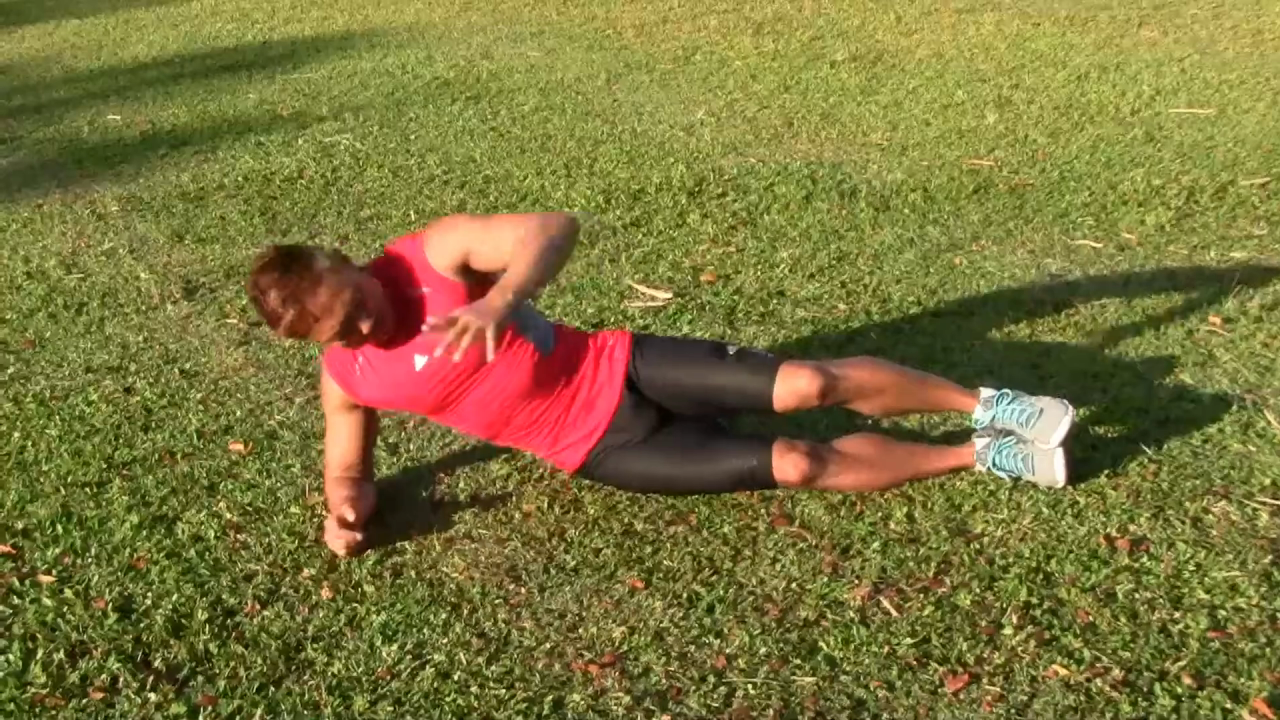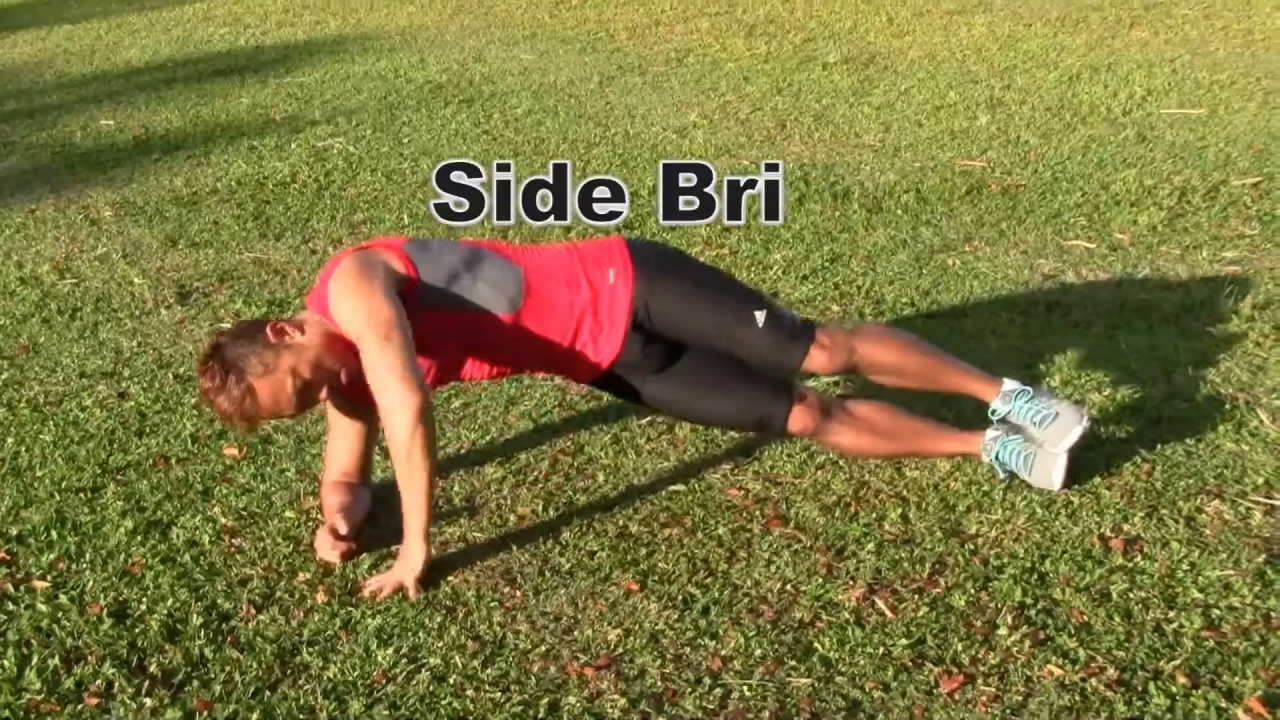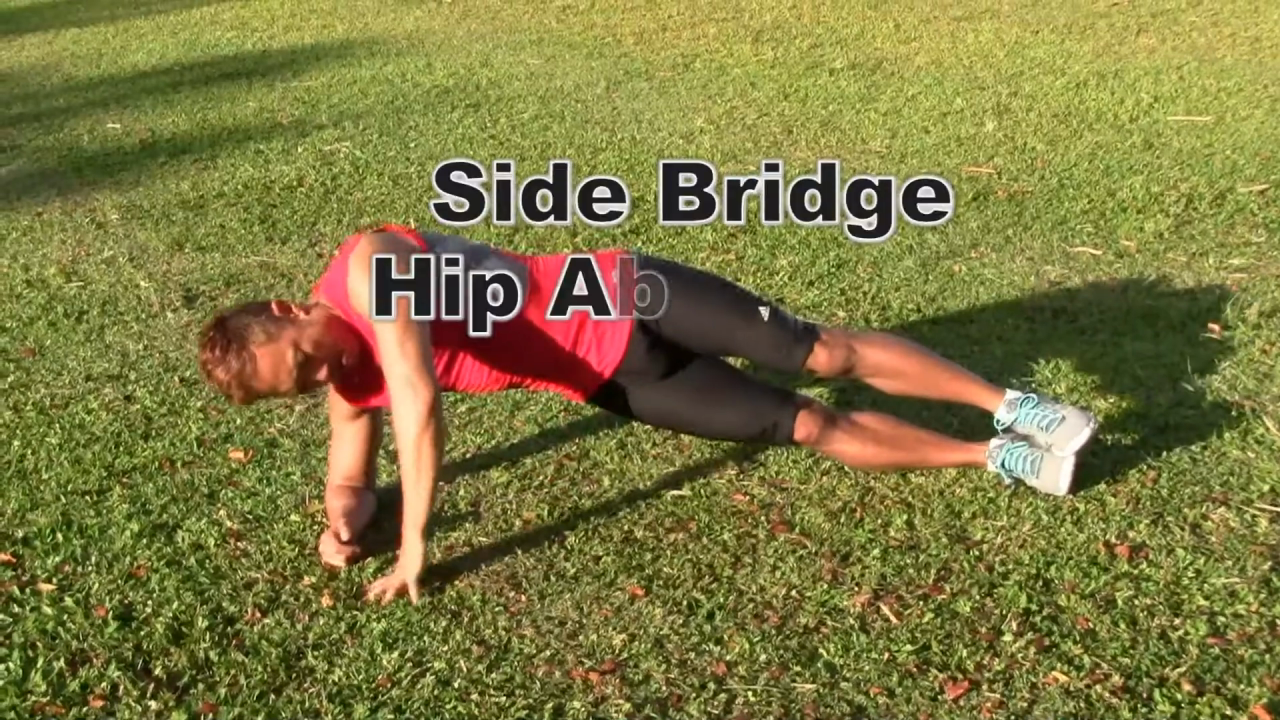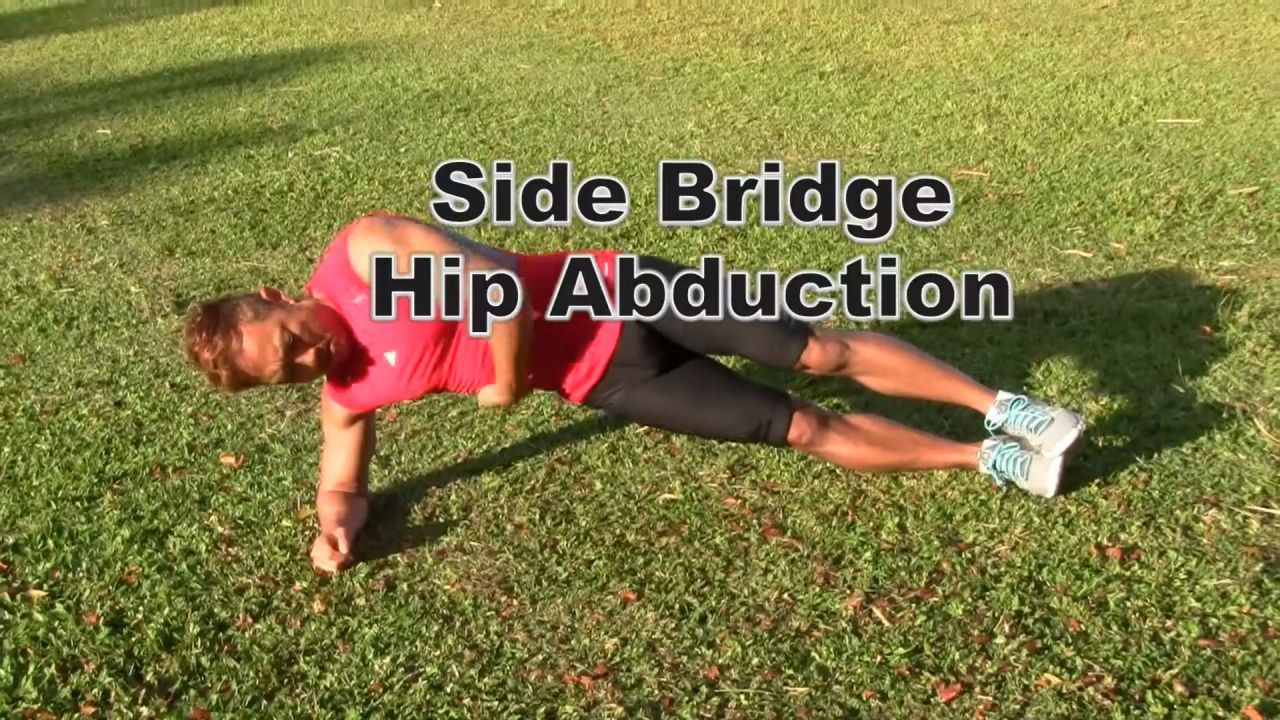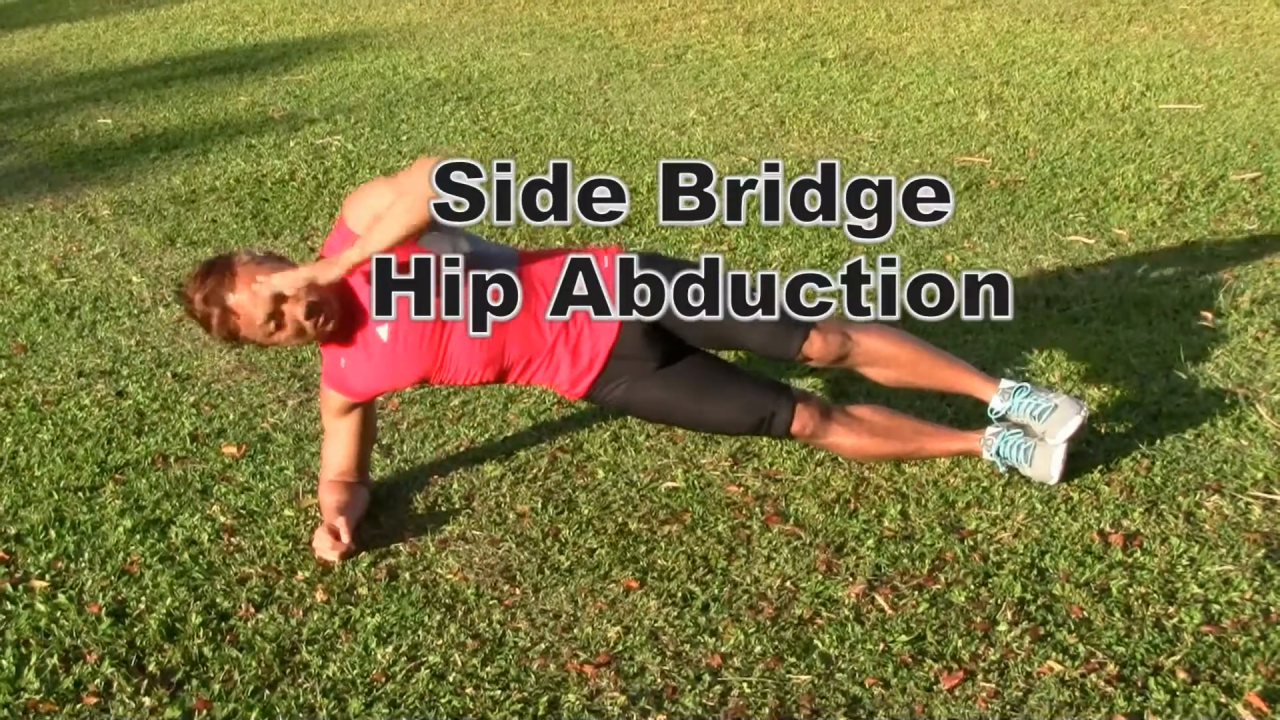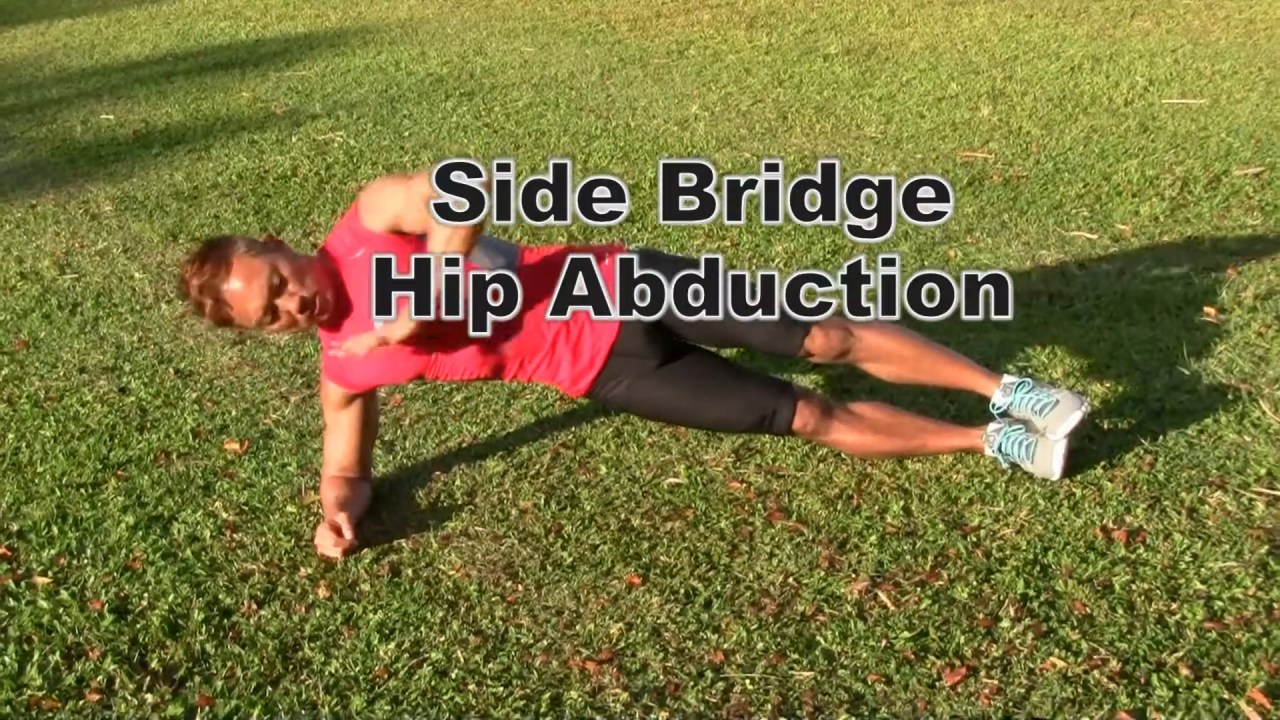
dt=0.5s
person 1, frame 1
left shoulder: (437, 250)
right shoulder: (346, 374)
left elbow: (558, 225)
right elbow: (347, 469)
left wrist: (505, 294)
right wrist: (346, 509)
left hip: (619, 370)
right hip: (600, 449)
left knee: (808, 383)
right knee: (802, 465)
left ankle: (987, 403)
right ankle: (981, 455)
person 1, frame 2
left shoulder: (349, 283)
right shoulder: (347, 384)
left elbow: (409, 411)
right elbow: (345, 477)
left wrist: (417, 548)
right wrist: (336, 522)
left hip: (623, 284)
right hip: (612, 361)
left knee: (824, 353)
right knee: (807, 419)
left ankle: (1005, 397)
right ankle: (988, 448)
person 1, frame 3
left shoulder: (365, 266)
right shoulder: (349, 382)
left elbow: (419, 401)
right elbow: (349, 481)
left wrist: (414, 548)
right wrist: (341, 526)
left hip: (627, 297)
right hip: (611, 378)
left knee: (826, 352)
right knee: (810, 426)
left ankle: (1007, 404)
right ankle: (993, 458)
person 1, frame 4
left shoulder: (361, 249)
right shoulder: (347, 392)
left elbow: (498, 284)
right elbow: (342, 485)
left wrist: (506, 384)
right wrist: (335, 529)
left hip: (616, 296)
right hip: (602, 381)
left knee: (821, 348)
right knee: (806, 431)
left ankle: (1000, 407)
right ankle: (988, 461)
person 1, frame 5
left shoulder: (359, 222)
right shoulder: (347, 374)
left elbow: (441, 176)
right elbow: (343, 469)
left wrist: (334, 263)
right wrist: (336, 515)
left hip: (616, 292)
right hip: (604, 373)
left knee: (824, 340)
right knee: (808, 422)
left ankle: (1002, 394)
right ankle: (988, 446)
person 1, frame 6
left shoulder: (371, 216)
right shoulder: (344, 372)
right elbow: (347, 467)
left wrist: (429, 312)
right wrist: (337, 512)
left hip: (618, 287)
right hip: (603, 374)
left knee: (826, 336)
right knee: (808, 418)
left ankle: (1006, 390)
right ankle: (990, 442)
